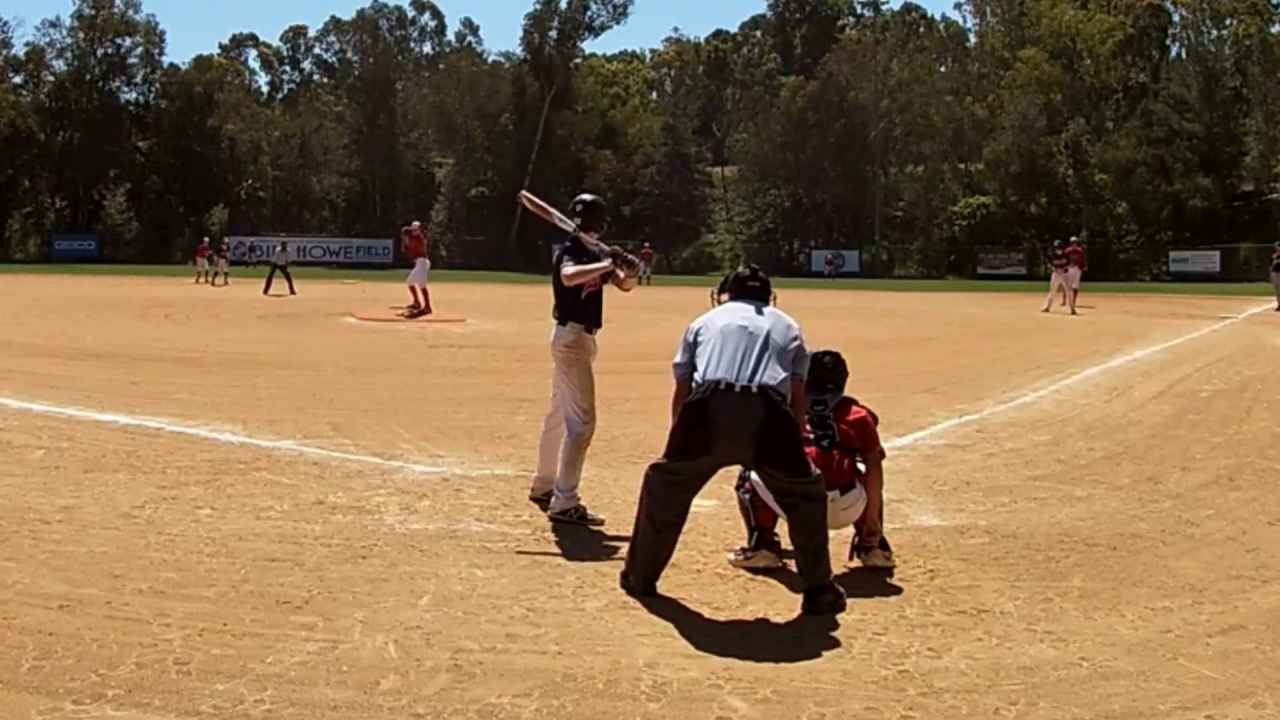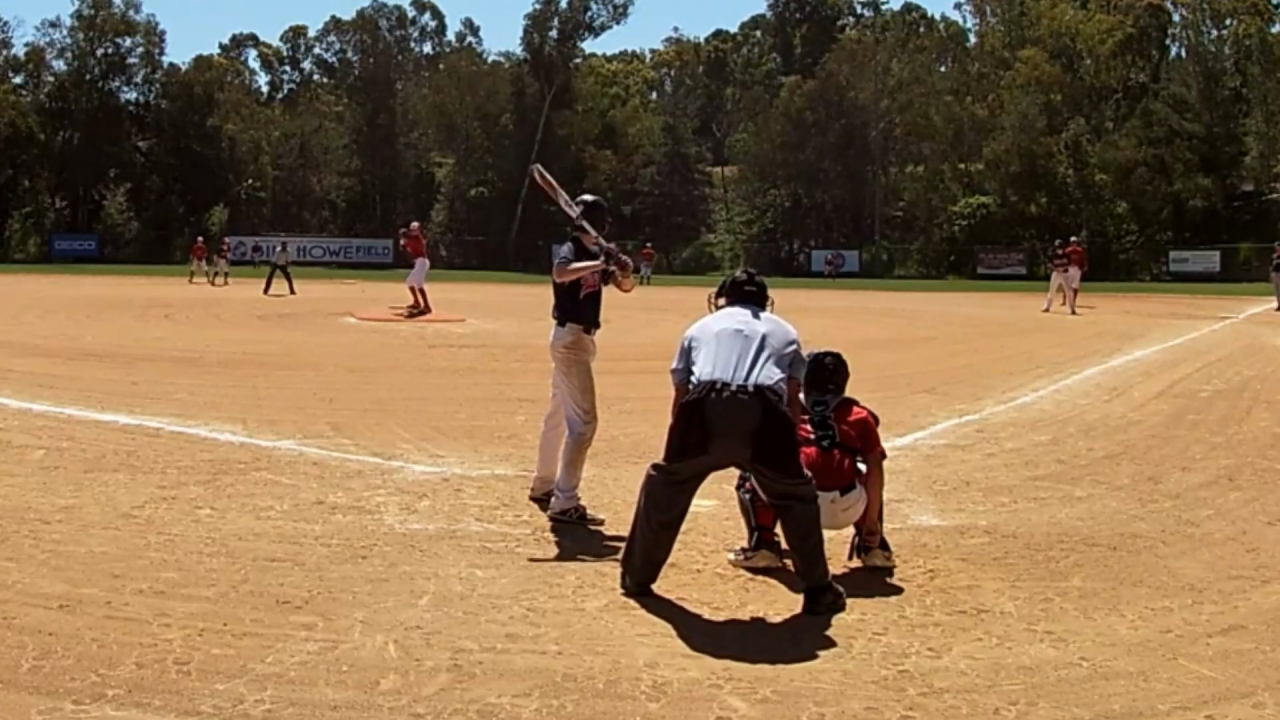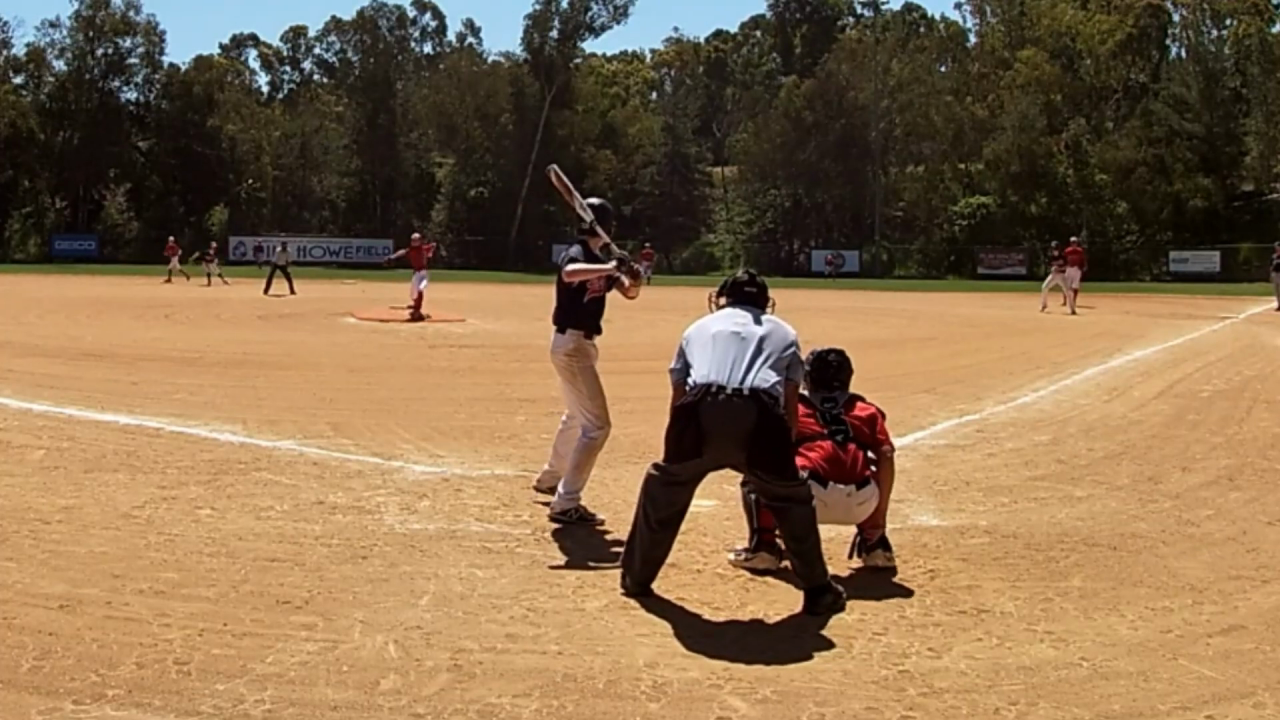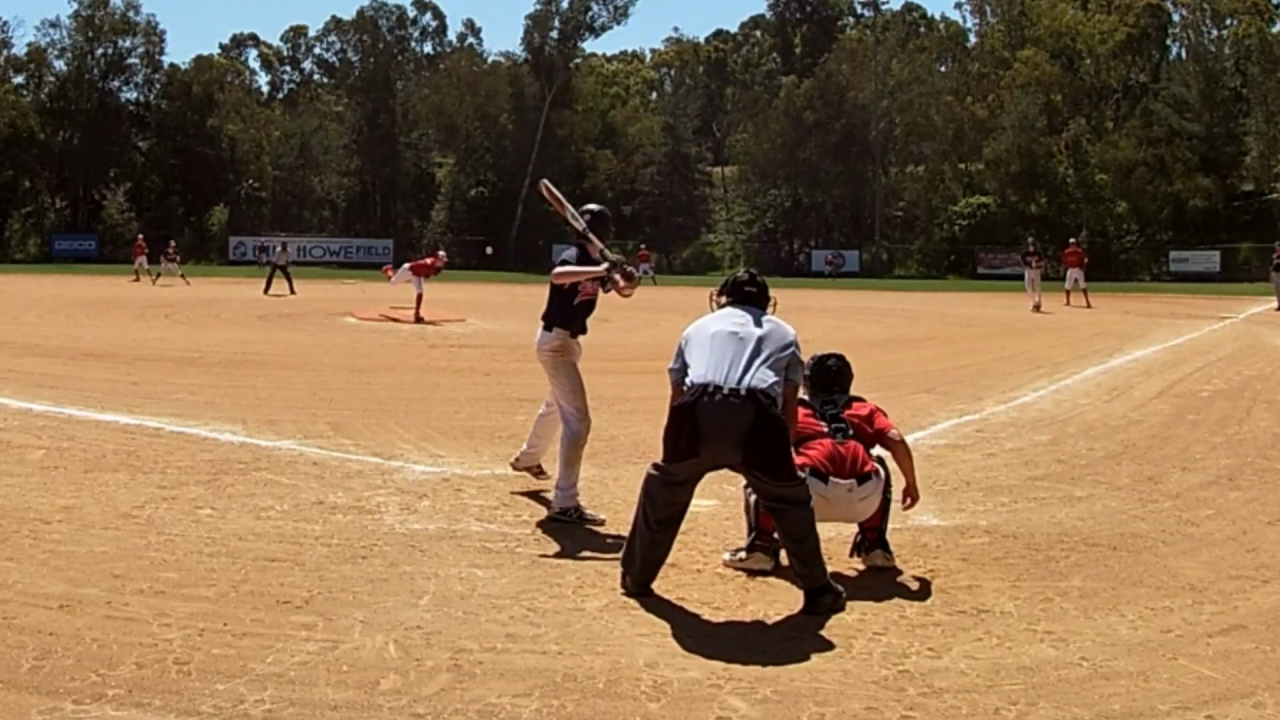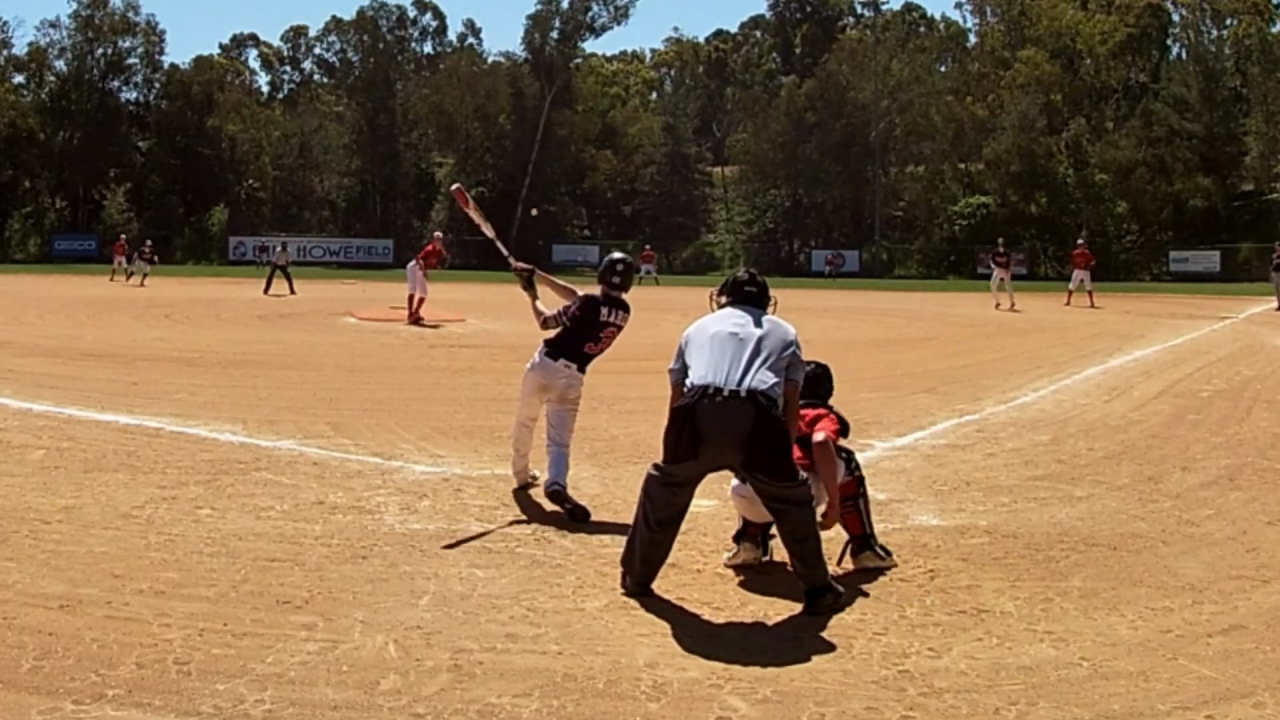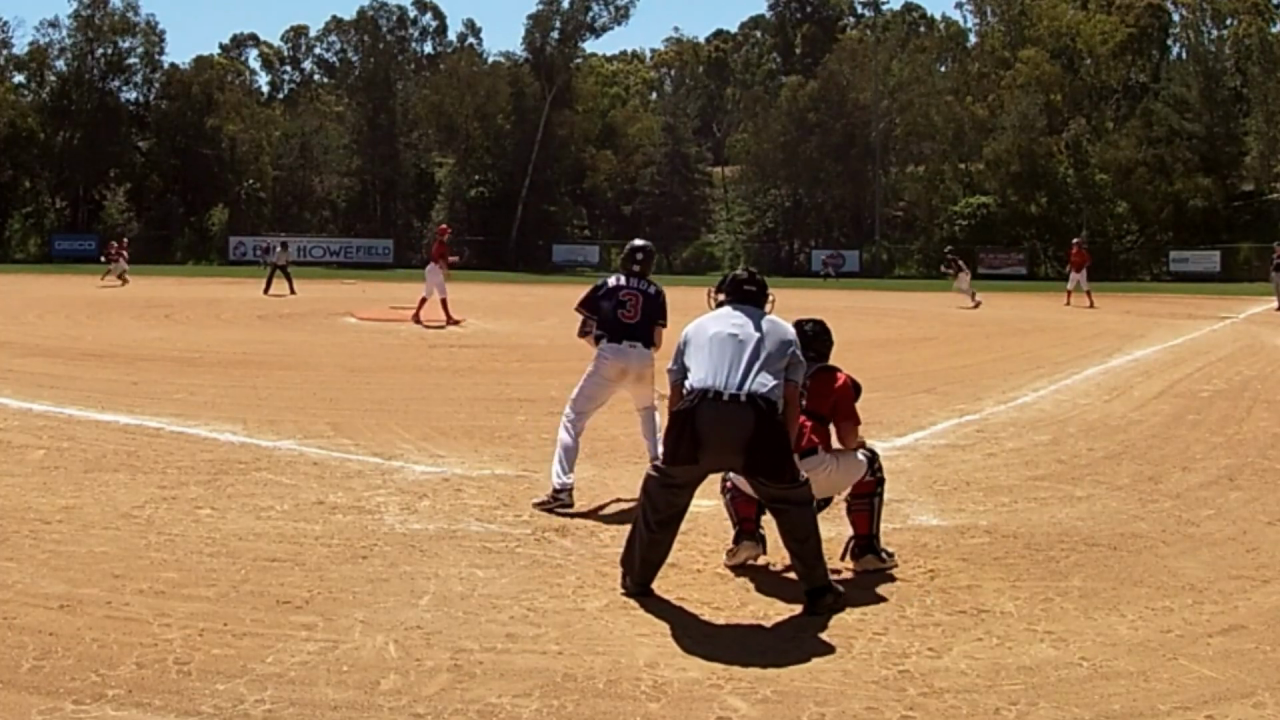
dt=0.5s
person 1, frame 1
left shoulder: (705, 321)
right shoulder: (787, 326)
left elbow: (681, 393)
right elbow: (797, 397)
left wrist: (681, 444)
right wrist: (792, 450)
left hip: (709, 411)
right hip: (768, 416)
left knee: (664, 482)
right knee: (806, 493)
left ankle: (639, 576)
right ankle: (819, 591)
person 1, frame 2
left shoulder: (700, 327)
right shoulder: (784, 330)
left elbow: (680, 396)
right elbow: (792, 400)
left wrist: (683, 449)
right wrist: (787, 451)
left hip: (705, 412)
right hip: (764, 417)
left knee: (664, 485)
right knee: (797, 496)
left ankle: (636, 578)
right ankle: (819, 591)
person 1, frame 3
left shoulder: (699, 327)
right shoulder: (783, 332)
left elbow: (678, 396)
right elbow: (790, 404)
left wrist: (684, 449)
right wrist: (780, 454)
left hip: (700, 414)
right hip: (760, 419)
left knee: (664, 486)
right knee: (792, 497)
left ankle: (636, 578)
right ankle: (818, 591)
person 1, frame 4
left shoulder: (698, 327)
right shoulder: (783, 333)
left elbow: (676, 394)
right elbow: (789, 404)
left wrist: (683, 448)
right wrist: (779, 453)
left hip: (697, 414)
right hip: (757, 420)
left knee: (664, 488)
right knee: (790, 498)
left ankle: (636, 577)
right ankle: (819, 591)
person 1, frame 5
left shoulder: (699, 327)
right shoulder: (784, 332)
left elbow: (677, 395)
right elbow: (791, 402)
left wrist: (682, 448)
right wrist: (781, 453)
left hip: (698, 416)
right hip: (757, 421)
left knee: (664, 488)
right knee: (792, 498)
left ankle: (636, 578)
right ankle: (819, 590)
person 1, frame 6
left shoulder: (697, 326)
right shoulder: (784, 332)
left elbow: (676, 394)
right elbow: (791, 401)
left wrist: (676, 449)
right wrist: (782, 453)
left hip: (699, 419)
right hip: (757, 423)
left knee: (662, 489)
right knee: (793, 499)
left ankle: (637, 578)
right ankle: (819, 591)
person 2, frame 1
left shoulder: (596, 253)
right shoulder: (569, 251)
left elbow: (624, 285)
right elbow: (569, 277)
left wrist: (629, 270)
right wrist: (608, 263)
left hip: (579, 338)
right hip: (572, 338)
left knee: (559, 415)
right knee: (581, 420)
left ankle: (543, 485)
right ankle: (564, 504)
person 2, frame 2
left shoulder: (595, 253)
right shoulder: (568, 251)
left elbow: (625, 286)
right elbow: (559, 275)
left wrist: (624, 271)
right wrist: (599, 263)
left hip: (578, 338)
right hip: (571, 339)
left knee: (558, 415)
right knee: (582, 421)
left ankle: (543, 486)
right ankle: (564, 504)
person 2, frame 3
left shoulder: (598, 260)
right shoulder: (577, 254)
left elbow: (629, 293)
right elbow: (569, 275)
left wrist: (633, 278)
right wrist: (611, 268)
left hip: (578, 344)
right hip: (572, 345)
left knee: (577, 417)
right knee: (597, 425)
left ankle: (550, 478)
right ankle: (565, 504)
person 2, frame 4
left shoulder: (595, 262)
right shoulder: (573, 258)
left elbow: (624, 291)
right elbow: (557, 276)
left wrist: (628, 278)
right wrist: (600, 270)
left hip: (563, 341)
right hip: (556, 342)
left knee: (557, 405)
right knee: (577, 420)
left ankle: (527, 457)
right ankle: (564, 504)
person 2, frame 5
left shoulder: (590, 304)
right shoulder: (624, 311)
left elbow: (546, 322)
left wrist: (531, 291)
right wrist: (538, 276)
left hip: (544, 366)
right hip: (571, 378)
left knee: (525, 422)
right knee: (559, 441)
left ankle: (522, 475)
right ankle: (556, 486)
person 2, frame 6
left shoulder: (605, 284)
right shoulder: (656, 292)
left elbow: (584, 332)
right elbow: (657, 342)
left hip: (609, 355)
right hip: (641, 358)
left knee: (572, 419)
right knee: (648, 408)
left ankle: (562, 489)
right ankle: (657, 461)
person 3, frame 1
right shoulder: (859, 415)
right elbow: (874, 467)
right wrist: (873, 519)
right hip: (845, 509)
left knee: (749, 474)
right knee: (866, 476)
left ankle: (762, 548)
right ankle: (874, 549)
person 3, frame 2
right shoulder: (860, 415)
right elbow: (875, 467)
right wrist: (872, 520)
right hip: (845, 509)
left knee: (749, 474)
right knee: (869, 478)
left ankle: (762, 547)
right ankle: (874, 548)
person 3, frame 3
right shoulder: (867, 410)
right elbow: (886, 456)
right wrist: (880, 514)
right hip: (860, 505)
left ankle: (762, 548)
right ankle: (876, 548)
person 3, frame 4
left shoulder: (795, 412)
right shoulder: (865, 409)
right elbow: (896, 441)
right wrist: (911, 485)
left hip: (812, 492)
right hip: (862, 500)
right knee: (878, 470)
left ankle: (759, 548)
right ankle: (876, 548)
person 3, frame 5
right shoulder: (825, 416)
right elbow: (821, 443)
right wrist: (834, 501)
left hip: (746, 499)
right knee: (844, 462)
left ankle: (748, 541)
right ankle: (865, 550)
person 3, frame 6
right shoulder: (837, 380)
right elbow: (848, 438)
right wrist: (858, 446)
right hip: (812, 471)
left knee: (734, 476)
right knee: (867, 464)
left ankle: (746, 538)
right ankle: (867, 550)
